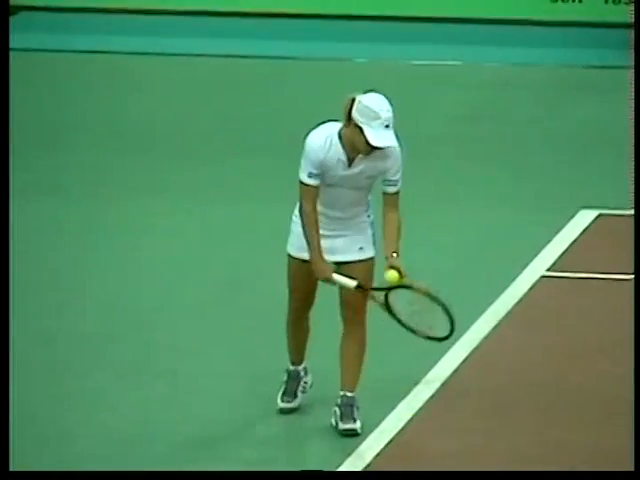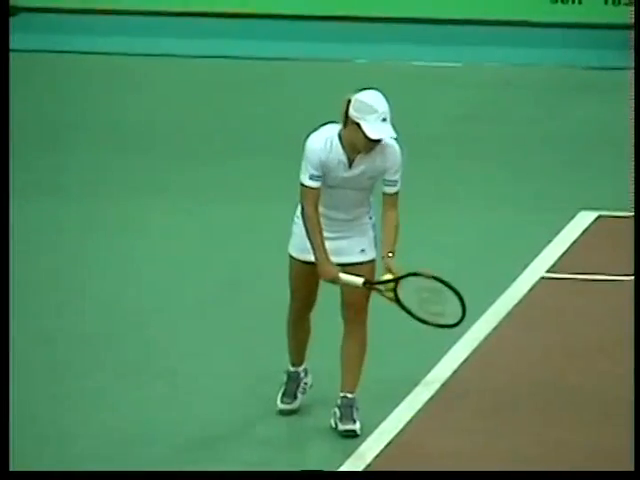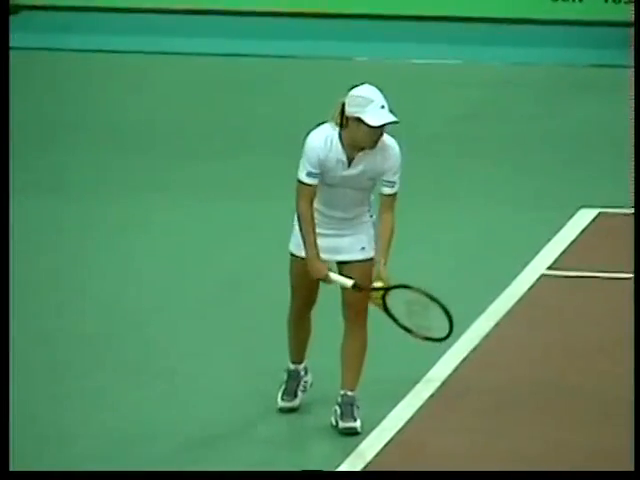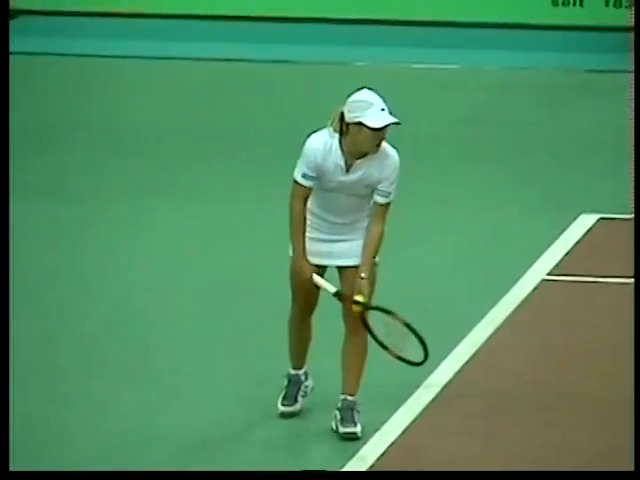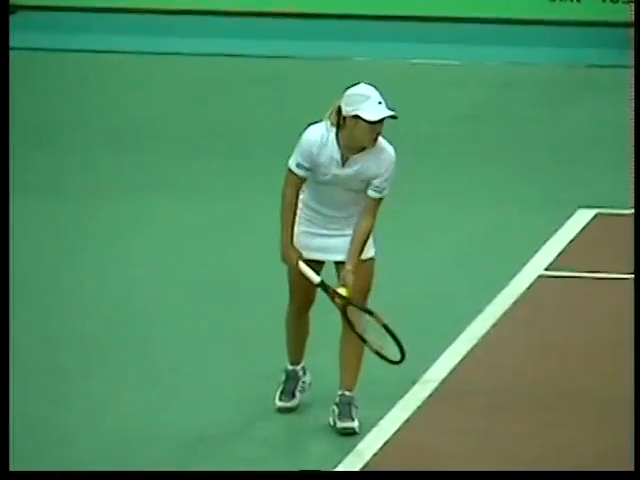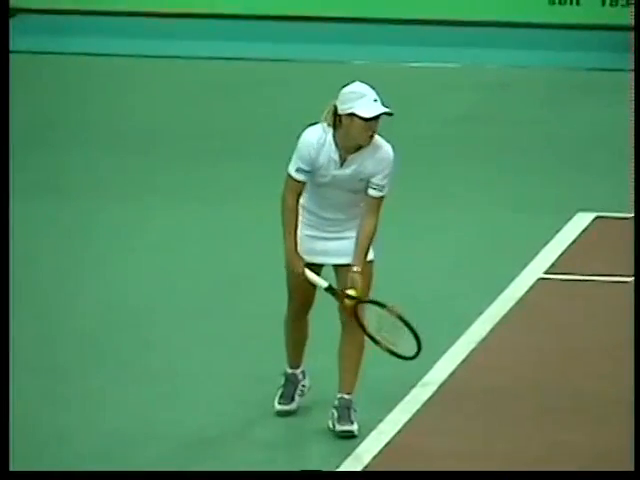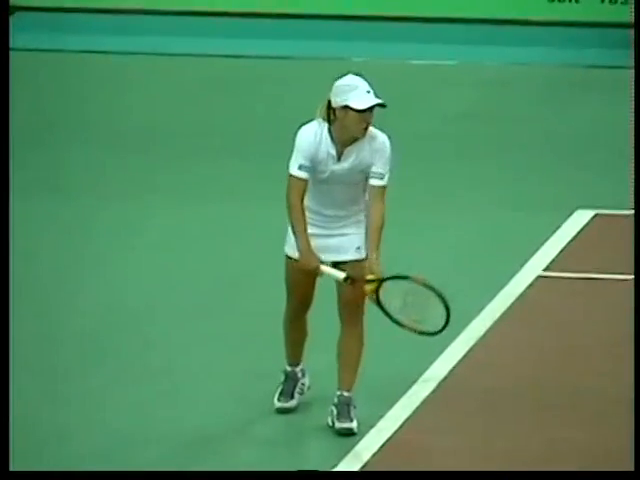
dt=0.2s
person 1, frame 1
left shoulder: (390, 153)
right shoulder: (318, 142)
left elbow: (391, 208)
right elbow: (308, 204)
left wrist: (392, 256)
right wrist: (317, 257)
left hip: (356, 235)
right hip: (312, 231)
left knee: (355, 316)
right knee: (299, 309)
left ankle: (347, 400)
right ankle: (297, 373)
person 1, frame 2
left shoulder: (390, 152)
right shoulder: (319, 144)
left elbow: (390, 208)
right elbow: (310, 206)
left wrist: (388, 256)
right wrist: (322, 259)
left hip: (357, 235)
right hip: (313, 231)
left knee: (355, 317)
right knee: (299, 310)
left ankle: (347, 401)
right ankle: (297, 374)
person 1, frame 3
left shoulder: (389, 152)
right shoulder: (318, 142)
left elbow: (386, 211)
right elbow: (304, 202)
left wrist: (380, 263)
right wrist: (313, 257)
left hip: (357, 234)
right hip: (313, 230)
left knee: (356, 315)
right knee: (300, 308)
left ankle: (347, 399)
right ankle: (297, 372)
person 1, frame 4
left shoulder: (388, 160)
right shoulder: (317, 146)
left elbow: (378, 221)
right elbow: (298, 202)
left wrist: (364, 273)
right wrist: (300, 256)
left hip: (355, 239)
right hip: (313, 234)
left knee: (356, 320)
right knee: (301, 312)
left ankle: (348, 403)
right ankle: (297, 378)
person 1, frame 5
left shoulder: (385, 156)
right shoulder: (314, 138)
left elbow: (368, 215)
right elbow: (291, 190)
left wrist: (350, 267)
right wrist: (286, 243)
left hip: (353, 235)
right hip: (309, 229)
right knee: (299, 307)
left ankle: (345, 399)
right ankle: (295, 373)
person 1, frame 6
left shoulder: (382, 155)
right shoulder: (312, 140)
left elbow: (370, 215)
right elbow: (291, 196)
left wrist: (356, 267)
right wrist: (290, 249)
left hip: (352, 238)
right hip: (309, 233)
left knee: (353, 318)
right knee: (297, 311)
left ankle: (344, 402)
right ankle: (294, 376)
person 1, frame 7
left shoulder: (379, 145)
right shoulder: (309, 136)
left elbow: (376, 203)
right elbow: (295, 196)
left wrist: (373, 255)
right wrist: (304, 248)
left hip: (353, 234)
right hip: (308, 231)
left knee: (352, 314)
right knee: (296, 309)
left ankle: (344, 399)
right ankle: (294, 374)
